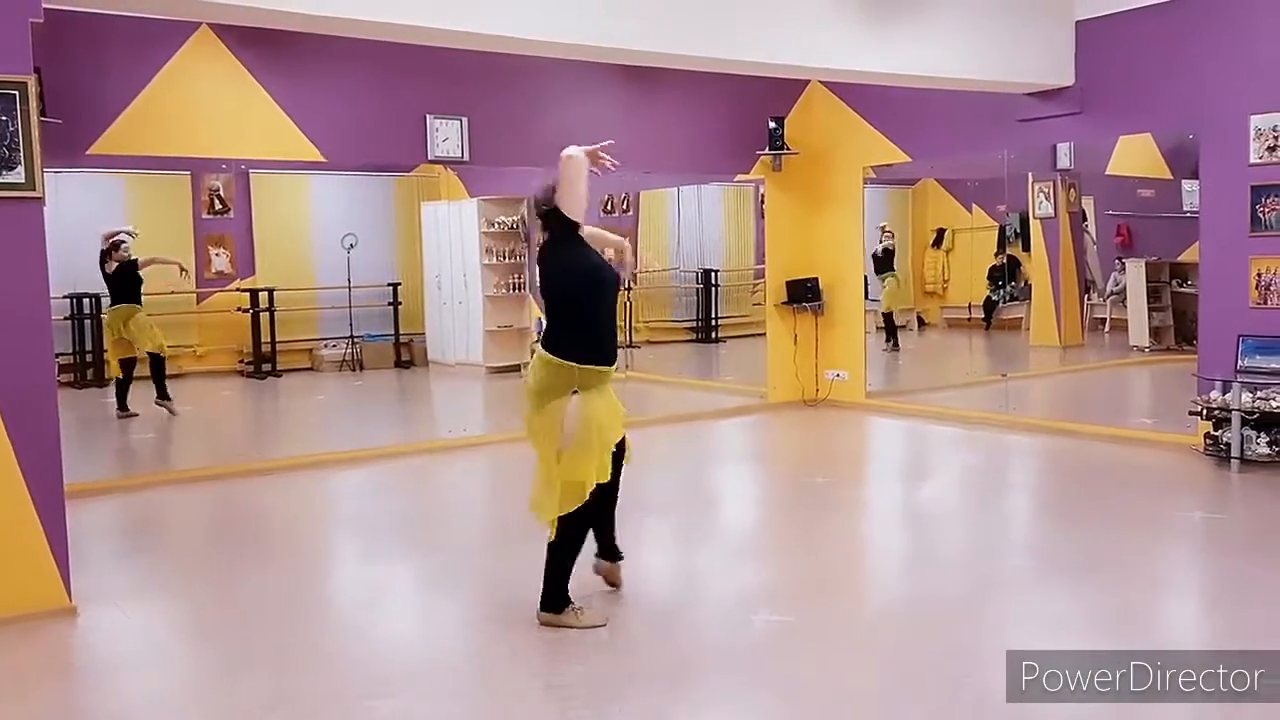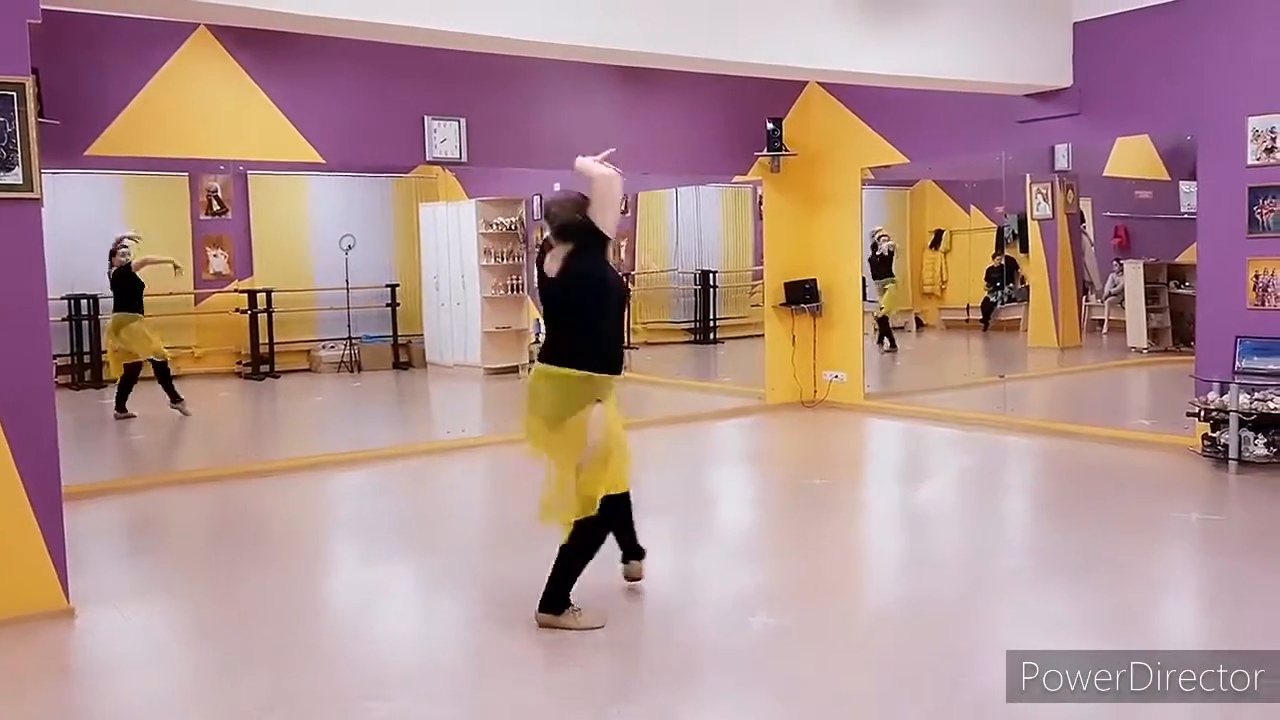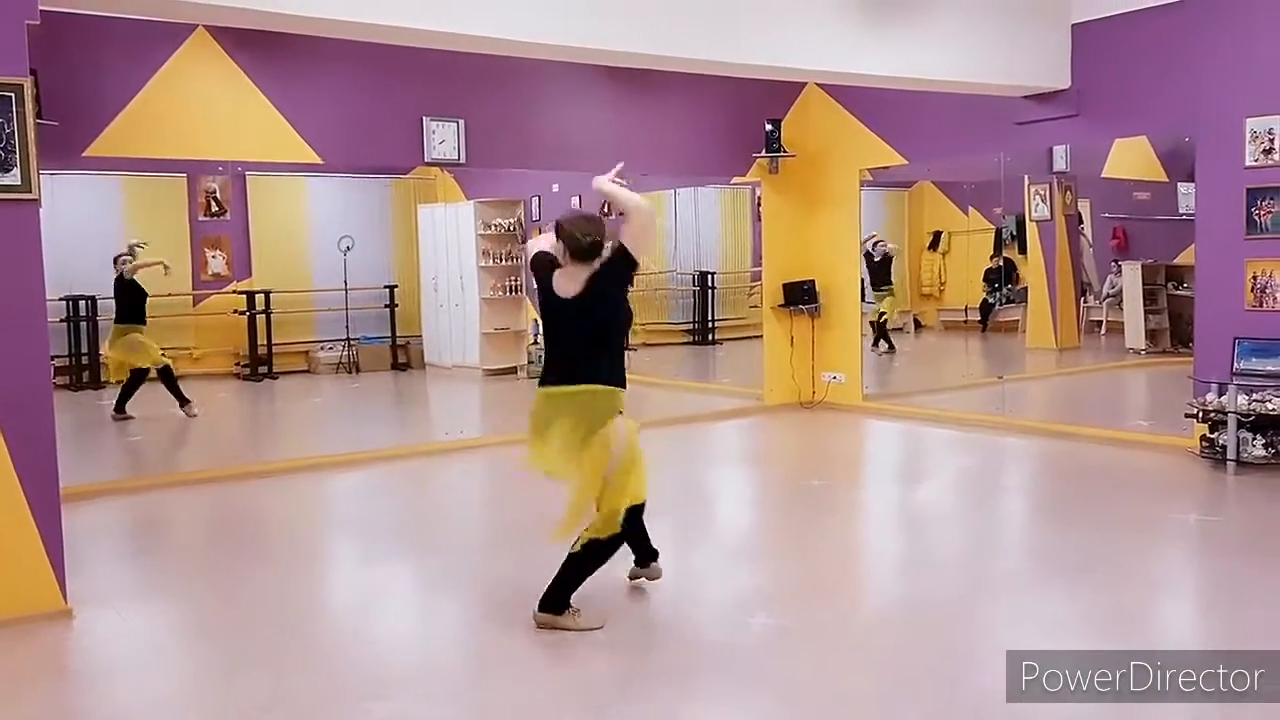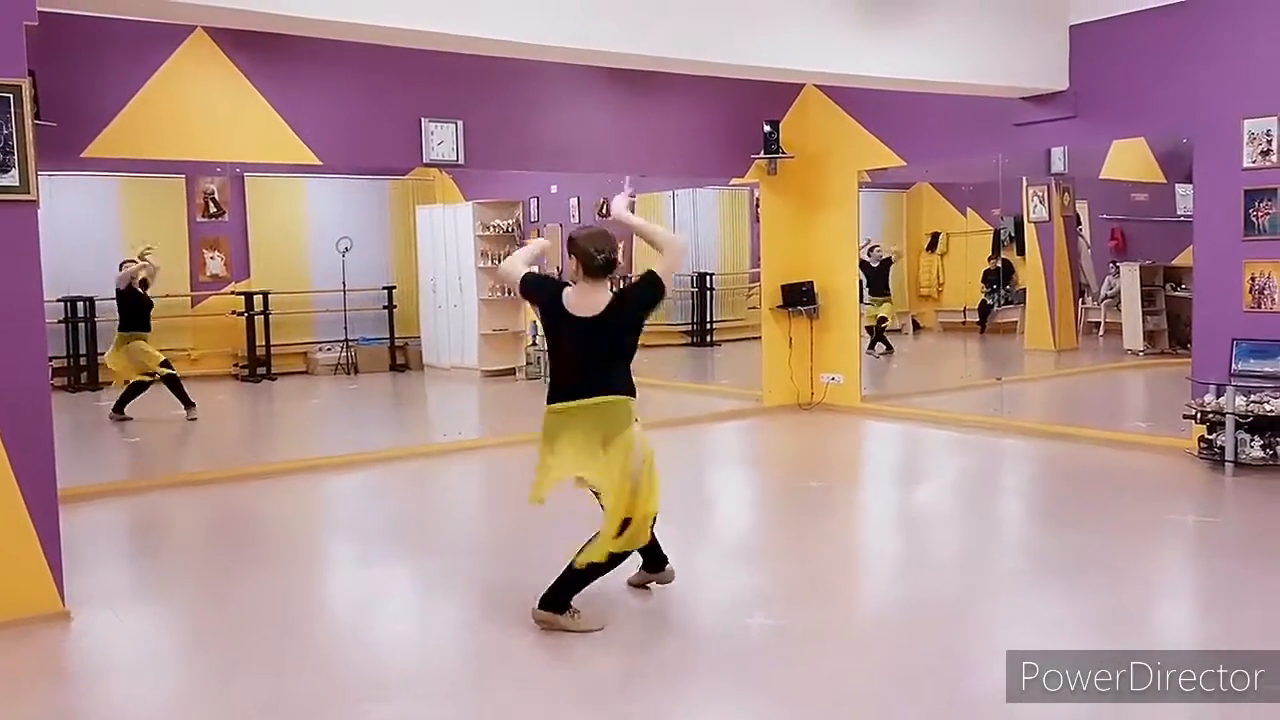
dt=0.1s
person 1, frame 1
left shoulder: (559, 243)
right shoulder: (565, 244)
right elbow: (572, 166)
left wrist: (614, 240)
right wrist: (579, 155)
left hip: (576, 378)
right hip: (573, 385)
left knee: (612, 456)
right knee: (581, 490)
left ankle: (608, 553)
right ankle: (554, 604)
person 1, frame 2
left shoulder: (550, 257)
right shoulder: (588, 256)
left elbow: (562, 234)
right elbow: (609, 182)
right wrist: (588, 166)
left hip: (556, 386)
right hip: (583, 394)
left knee: (610, 474)
right knee: (597, 496)
left ankle: (631, 553)
right ankle: (553, 606)
person 1, frame 3
left shoulder: (548, 276)
right shoulder: (607, 282)
left elbow: (541, 246)
right elbow: (643, 219)
left wrist: (550, 237)
right wrist: (609, 188)
left hip: (554, 408)
right hip: (597, 411)
left knee: (619, 490)
right knee: (614, 512)
left ankle: (644, 556)
right ankle: (553, 606)
person 1, frame 4
left shoulder: (552, 296)
right shoulder: (628, 304)
left elbow: (509, 270)
right elbow: (674, 250)
left wrist: (535, 245)
right wrist: (625, 217)
left hip: (563, 422)
right hip: (610, 422)
left knee: (625, 500)
right knee: (629, 517)
left ankle: (654, 562)
right ankle: (554, 604)
person 2, frame 1
left shoulder: (105, 267)
right shoulder: (126, 267)
left elbow: (105, 238)
right elbow: (152, 260)
left wrist: (121, 232)
right wrist: (178, 263)
left hip: (114, 318)
right hip: (131, 315)
left knee: (126, 363)
right knee: (156, 354)
left ankle: (122, 408)
right ankle: (163, 396)
person 2, frame 2
left shoulder: (115, 272)
right shoulder: (122, 270)
left elbow: (114, 246)
right elbow: (144, 260)
left wrist: (123, 238)
right wrist: (172, 260)
left hip: (120, 324)
right hip: (129, 323)
left knee: (132, 368)
right knee: (159, 358)
left ankle: (120, 408)
right ankle: (175, 399)
person 2, frame 3
left shoulder: (126, 280)
right shoulder: (122, 278)
left elbow: (133, 261)
right elbow: (133, 267)
left wrist: (132, 248)
right wrist: (160, 261)
left hip: (126, 333)
right hip: (128, 333)
left knee: (139, 373)
right knee: (161, 364)
left ankle: (119, 410)
right ankle: (184, 402)
person 2, frame 4
left shoulder: (140, 287)
right shoulder: (124, 288)
left elbow: (152, 274)
right elbow: (120, 279)
left wrist: (147, 261)
right wrist: (142, 263)
left hip: (139, 340)
right hip: (130, 341)
left knee: (146, 379)
right knee: (165, 369)
left ankle: (117, 410)
right ankle: (189, 405)
